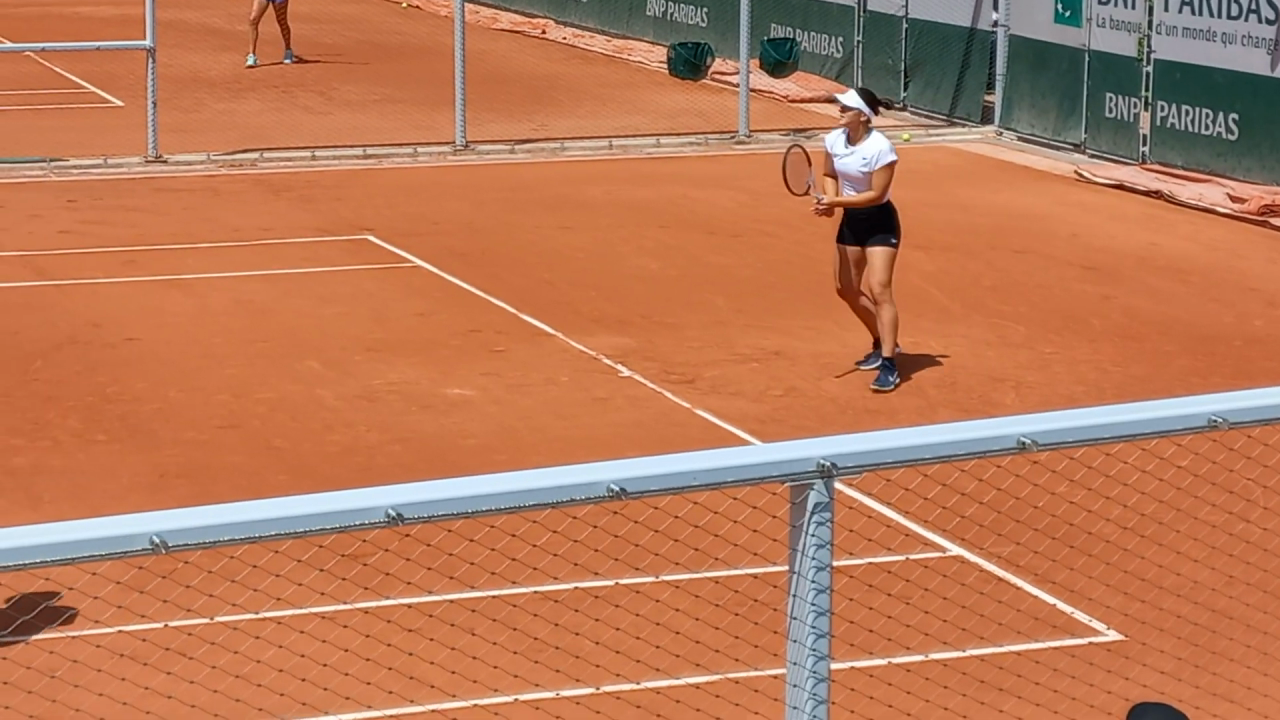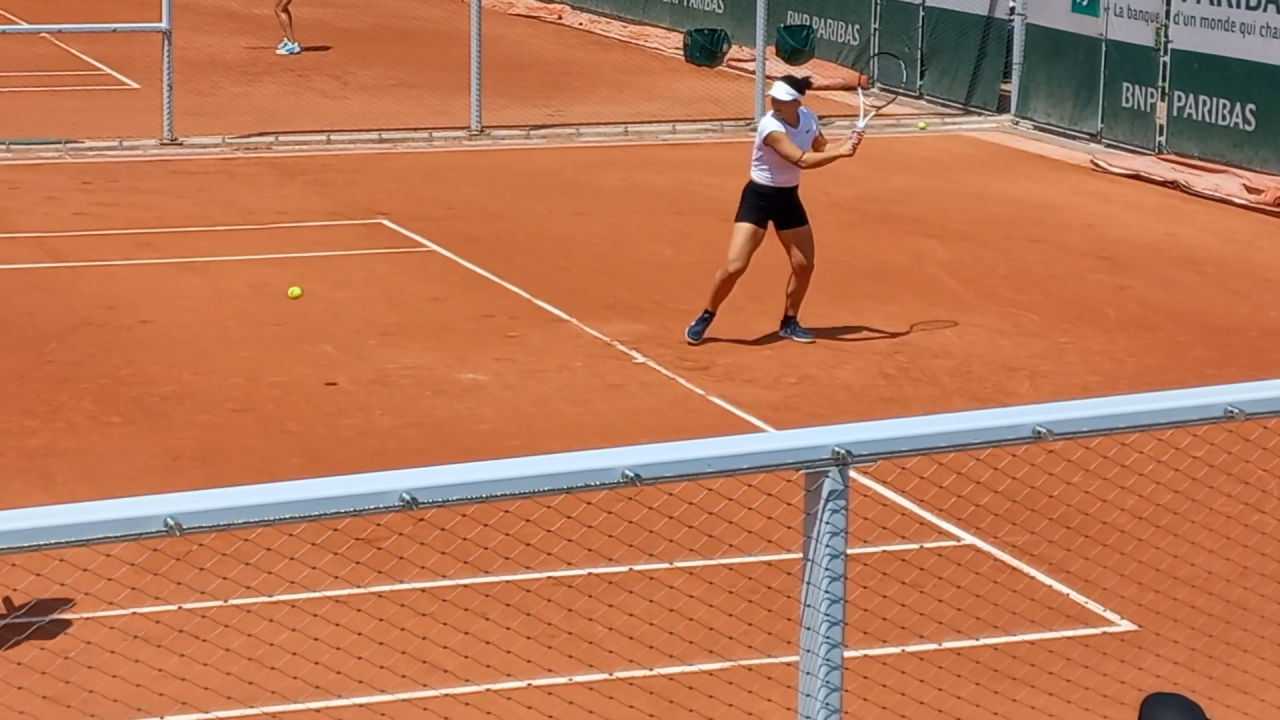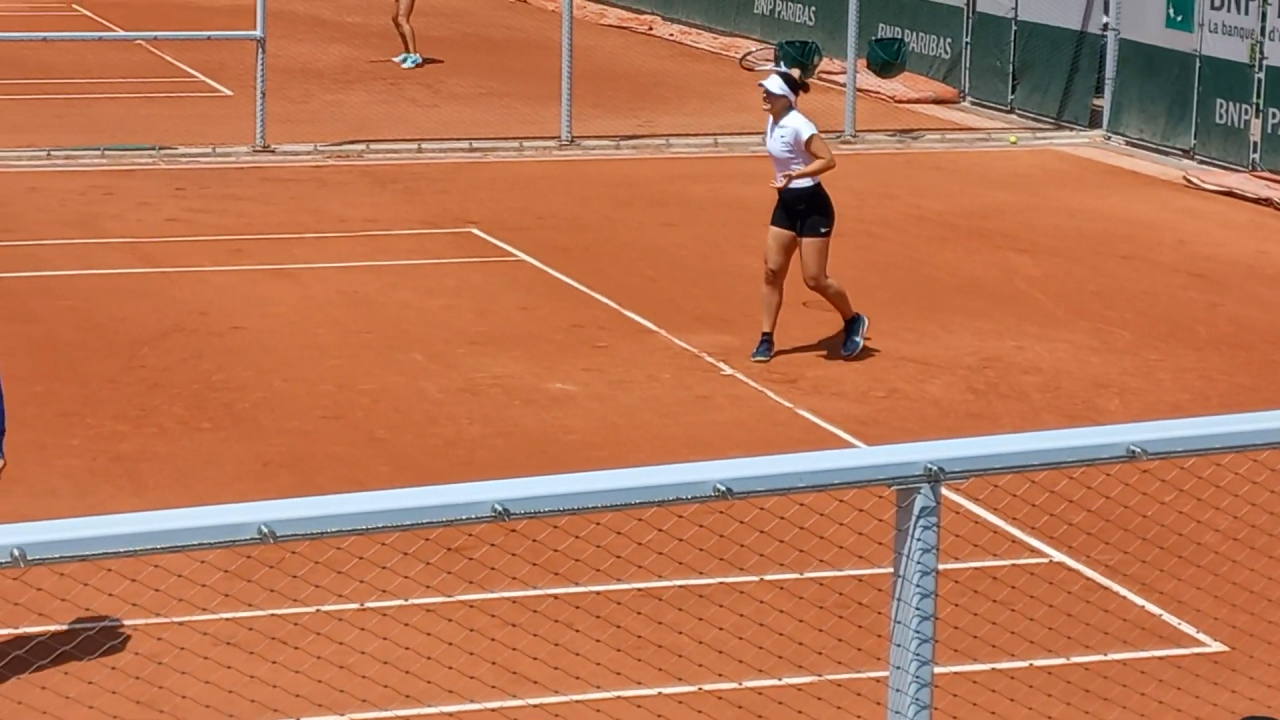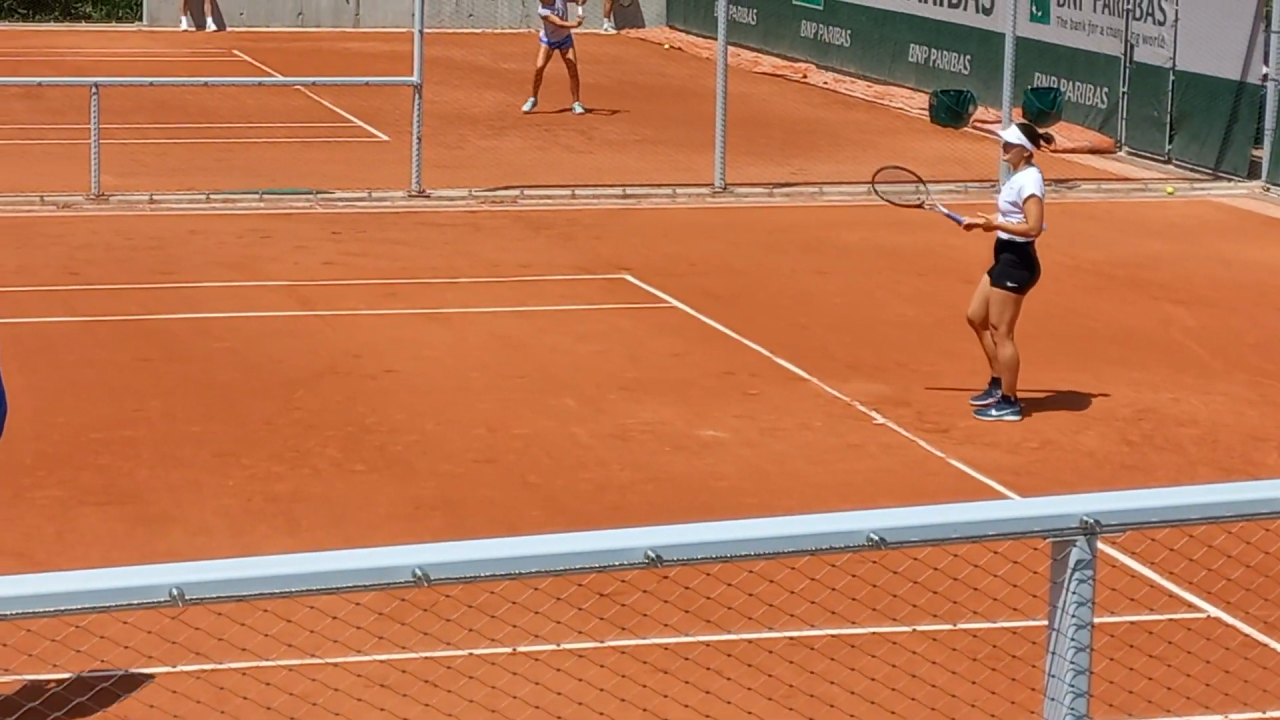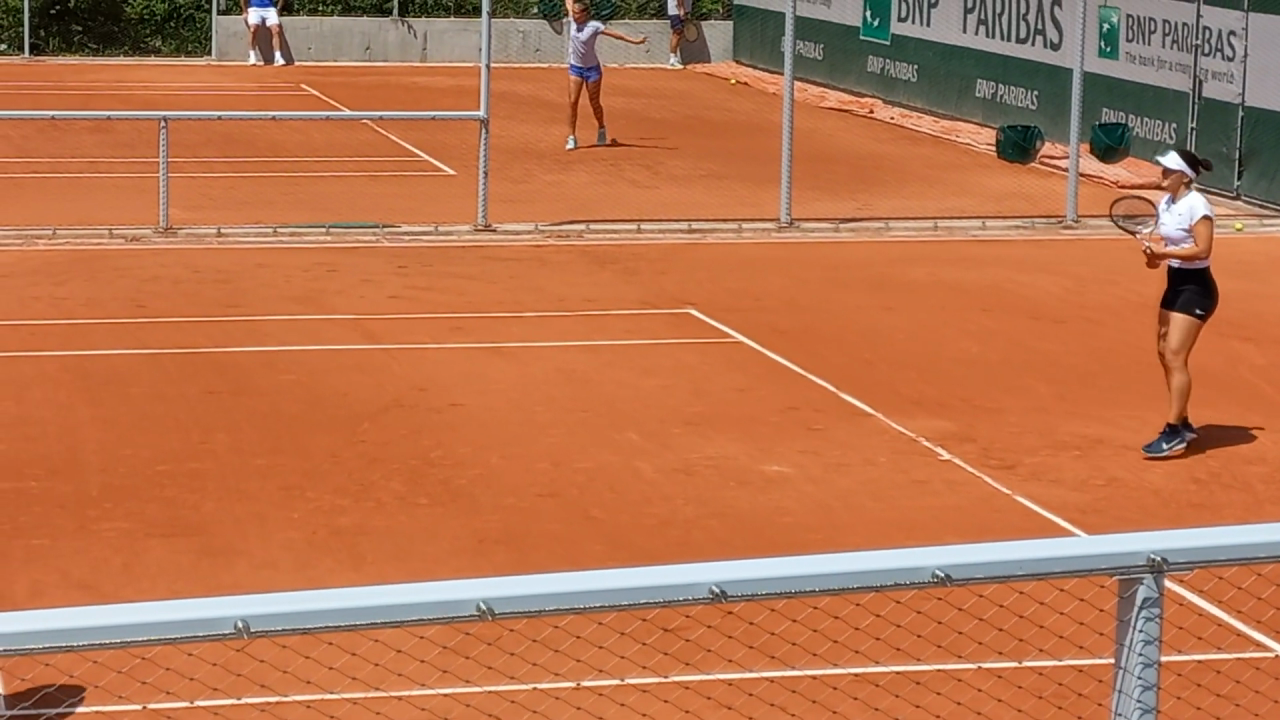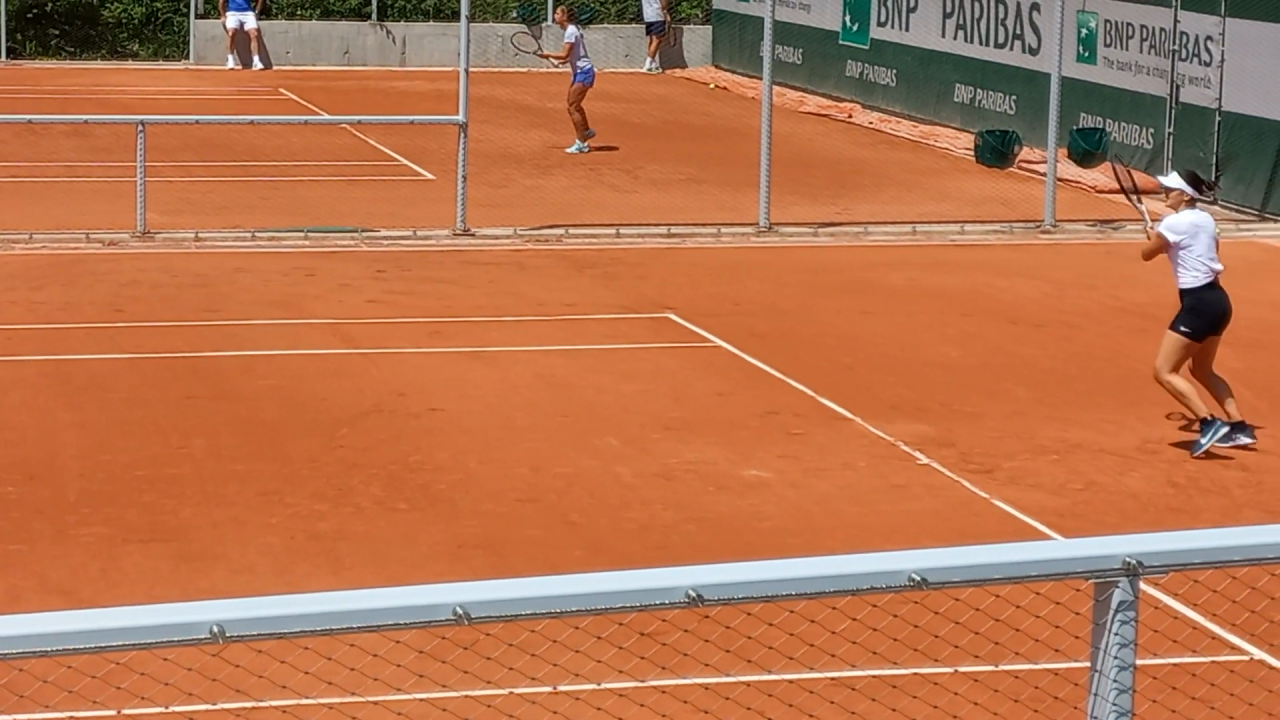
dt=0.7s
person 1, frame 1
left shoulder: (881, 147)
right shoulder: (833, 140)
left elbow: (877, 194)
left wrist: (838, 202)
right wrist: (828, 199)
left hip: (880, 222)
right hip: (851, 221)
left knee: (878, 290)
right knee: (847, 289)
left ankle: (890, 363)
right ankle: (883, 345)
person 1, frame 2
left shoulder: (807, 117)
right shoulder: (770, 126)
left elbow: (821, 150)
right elbow: (802, 160)
left wrist: (846, 144)
right wrist: (841, 153)
left hip: (788, 198)
right hip: (758, 198)
left knee: (804, 265)
right knee: (733, 267)
left ankle: (789, 322)
right ankle: (707, 317)
person 1, frame 3
left shoulder: (798, 125)
right shoulder: (774, 118)
left elbow: (828, 161)
right elbow: (793, 84)
left wrist: (795, 174)
right wrist: (792, 76)
left hip: (812, 206)
right hip: (787, 203)
left knee: (815, 279)
right knee: (772, 272)
left ankle: (853, 321)
right ankle: (767, 339)
person 1, frame 4
left shoulder: (1028, 181)
right shoulder: (1018, 175)
left elbow: (1032, 228)
left wrist: (995, 224)
right wrist: (984, 221)
left hip: (1017, 262)
right hip: (1006, 259)
left knee: (1001, 333)
right knee: (976, 318)
left ankle: (1008, 402)
right ankle: (998, 385)
person 1, frame 5
left shoulder: (1196, 206)
right shoulder: (1165, 203)
left elbow: (1202, 251)
left wrist: (1163, 252)
right wrist: (1154, 254)
left hip: (1196, 287)
right hip: (1175, 285)
left knee: (1175, 360)
right knee: (1166, 356)
left ankle: (1175, 431)
right ankle: (1181, 425)
person 1, frame 6
left shoulder: (1173, 223)
right shoulder: (1205, 219)
left elbow: (1147, 254)
left wrist: (1152, 237)
left hip: (1198, 306)
right hip: (1216, 301)
left knee: (1164, 372)
right knee: (1200, 370)
left ankle: (1209, 422)
right ankle: (1238, 428)
